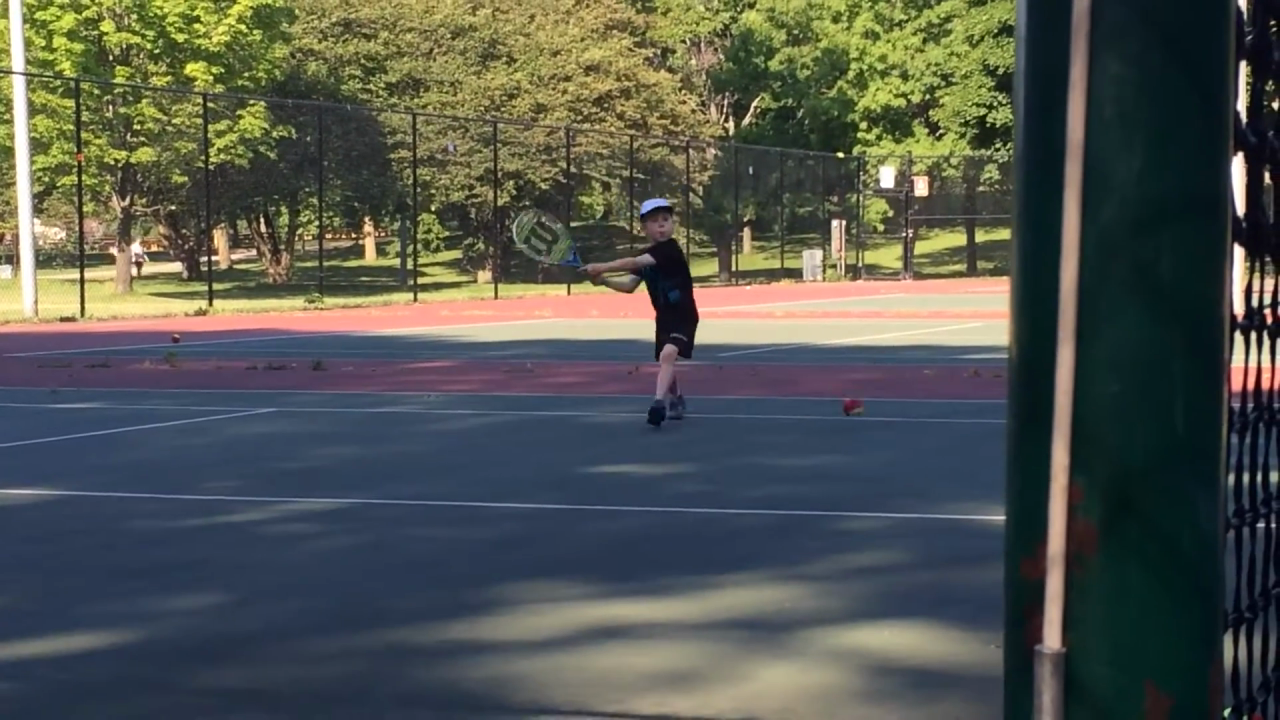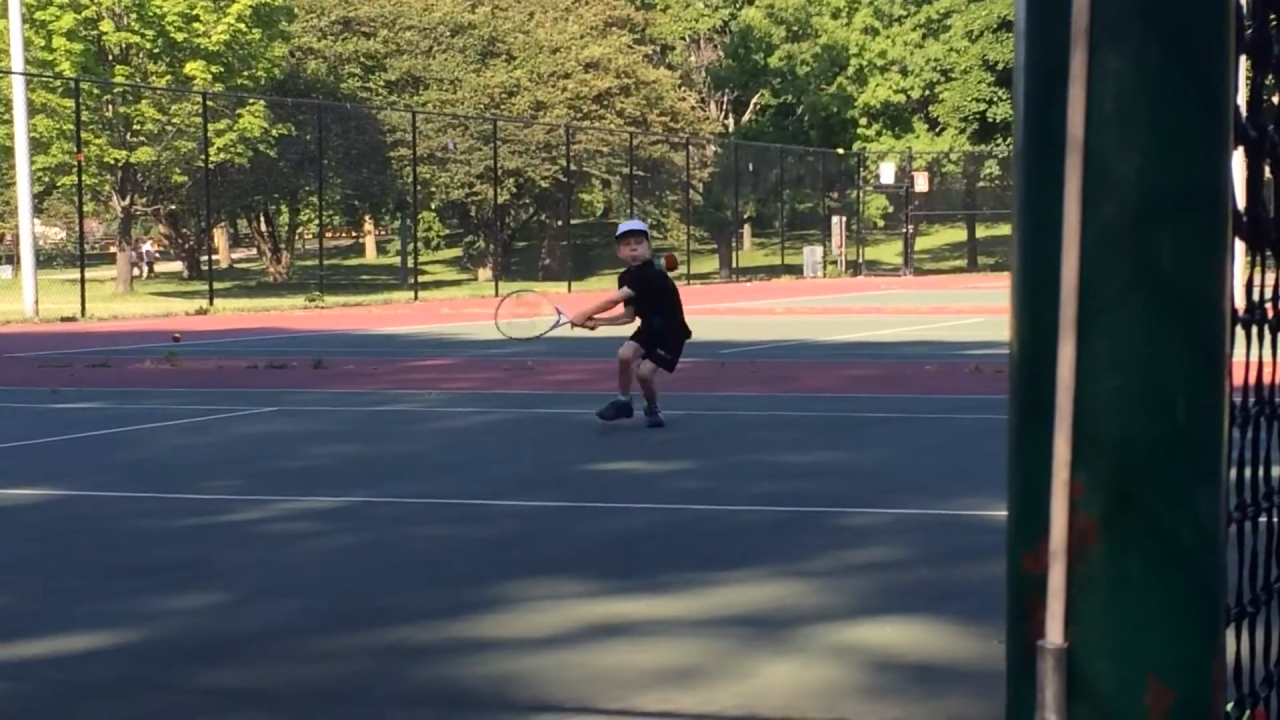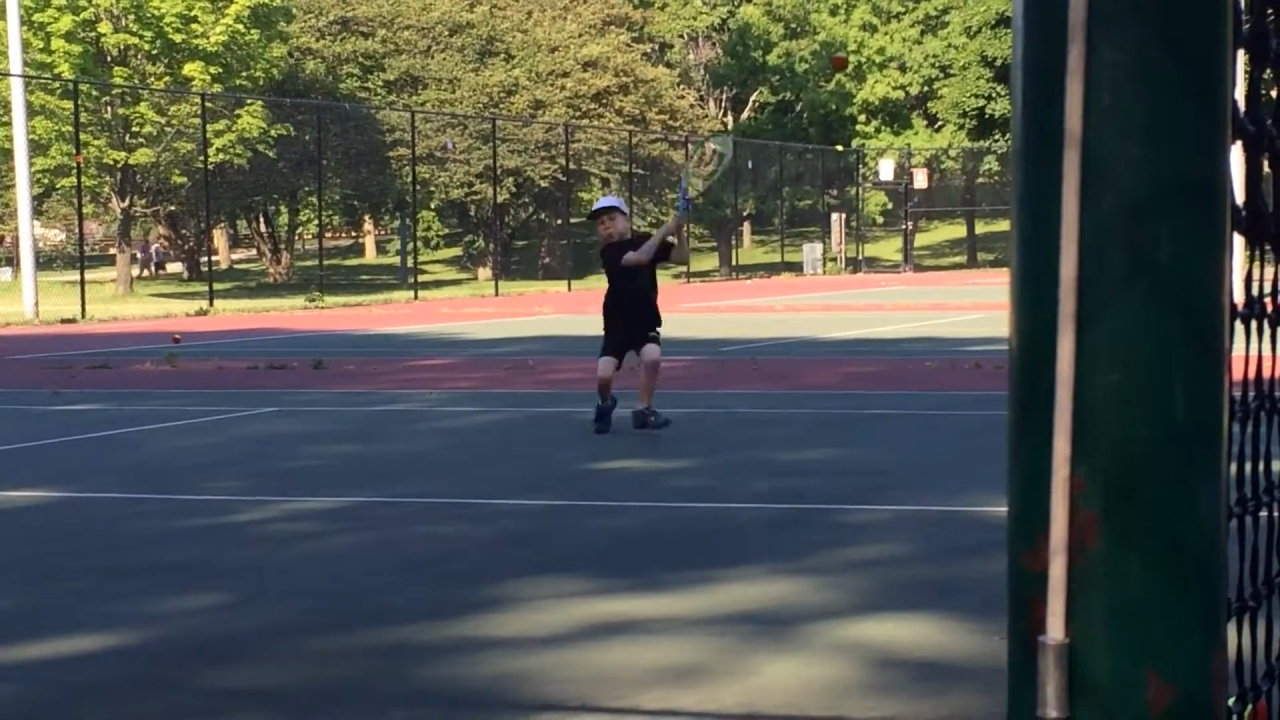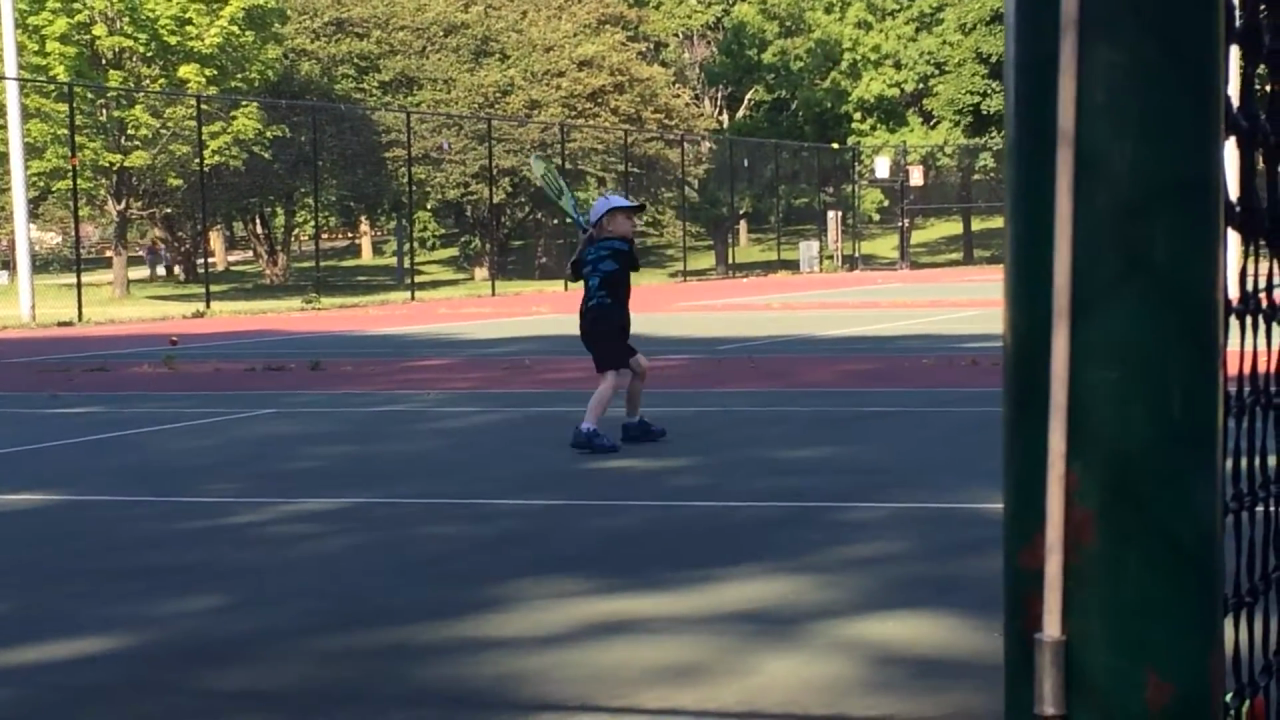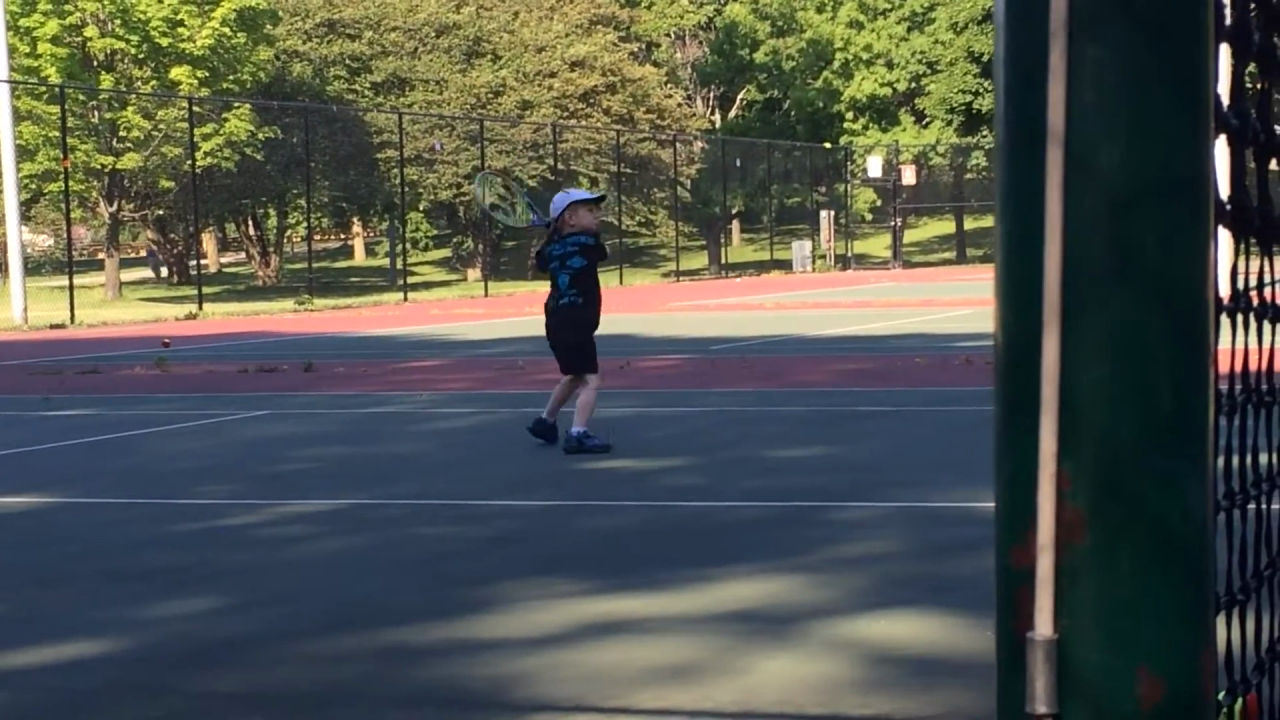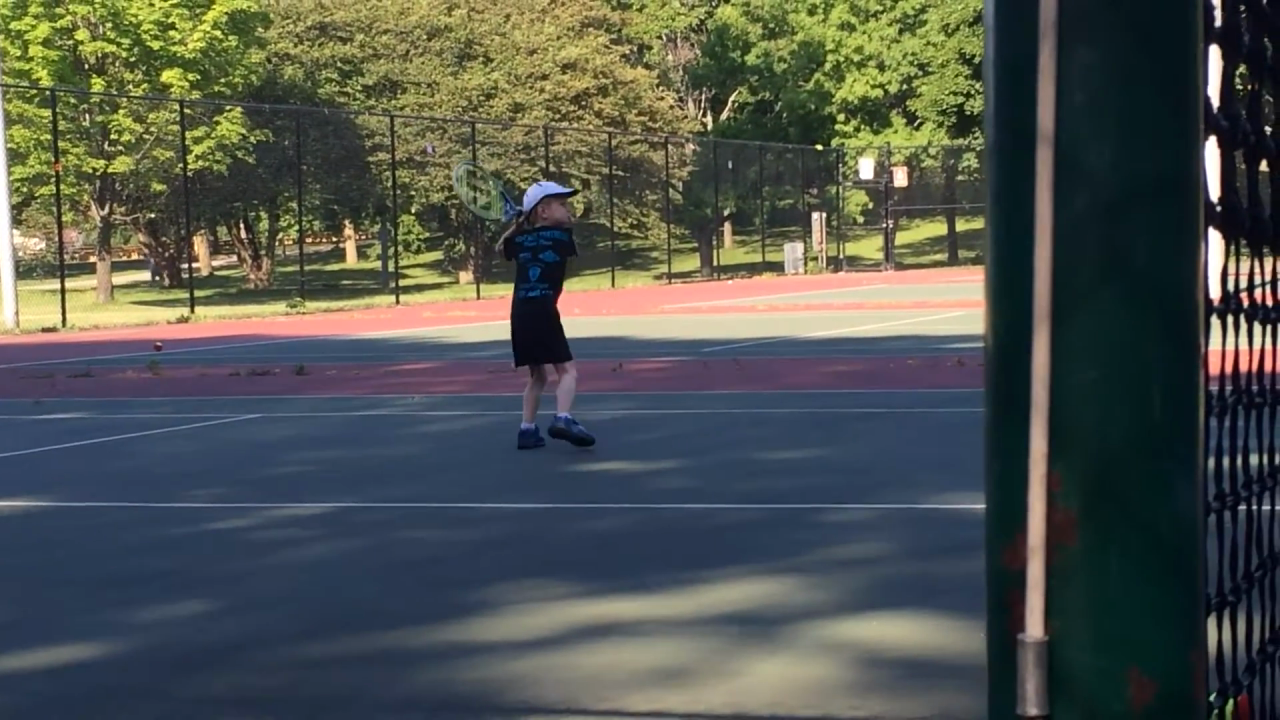
dt=0.3s
person 1, frame 1
left shoulder: (671, 248)
right shoulder: (648, 255)
left elbow: (633, 264)
right elbow: (629, 285)
left wrist: (601, 268)
right wrist: (604, 278)
left hip: (683, 315)
right hip: (664, 317)
left knee: (668, 355)
right knee: (665, 364)
left ankle: (660, 402)
right ankle: (676, 399)
person 1, frame 2
left shoulder: (649, 273)
right shoulder: (626, 277)
left elbow: (616, 299)
right elbow: (630, 315)
left wrist: (586, 314)
right wrist: (597, 321)
left hip: (671, 333)
right hip: (649, 330)
left knee: (644, 372)
right knee: (625, 354)
left ankle: (652, 409)
right ankle: (624, 401)
person 1, frame 3
left shoulder: (646, 242)
right shoulder: (608, 252)
left elbow: (677, 256)
right elbow: (639, 258)
left wrist: (675, 231)
right wrist: (660, 233)
left hip: (647, 322)
right hip: (618, 323)
left knee: (653, 358)
right knee: (604, 374)
left ankle: (642, 411)
right ankle: (605, 403)
person 1, frame 4
left shoulder: (587, 252)
right shoulder: (622, 247)
left elbow: (573, 273)
right elbow: (633, 265)
left wrist: (584, 243)
left hip: (595, 324)
right hip: (604, 326)
left knee: (641, 367)
right knee: (611, 379)
left ankle: (634, 423)
right ankle: (587, 431)
person 1, frame 5
left shoulder: (550, 249)
right shoulder: (589, 241)
left elbow: (536, 262)
right elbow: (603, 253)
left wrist: (552, 234)
left hip: (556, 322)
right hip: (577, 324)
left knee: (575, 376)
right knee: (590, 380)
left ankle: (545, 420)
right ankle: (578, 434)
person 1, frame 6
left shoulder: (521, 240)
right shoulder: (562, 236)
left elbow: (502, 247)
left wrist: (518, 226)
left hip: (519, 315)
right hip: (543, 313)
left knee: (537, 375)
right knee: (567, 370)
left ankle: (528, 429)
right ankle: (563, 419)
